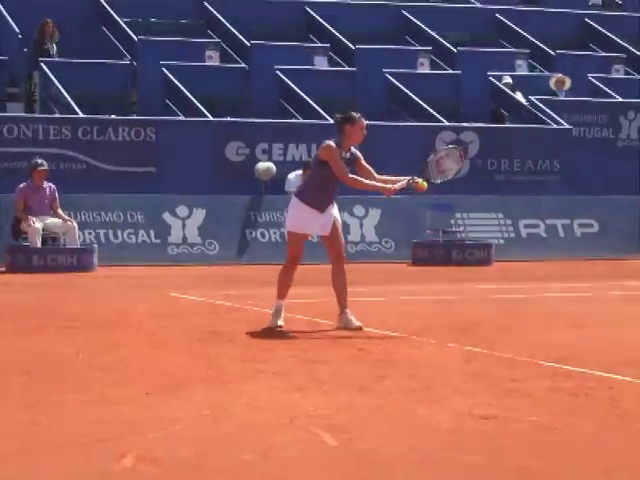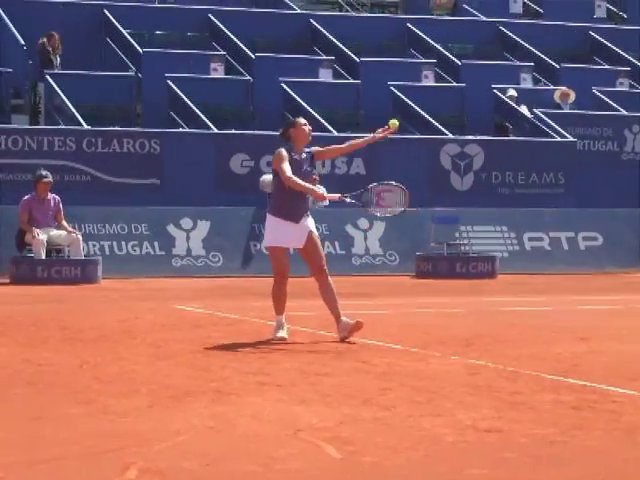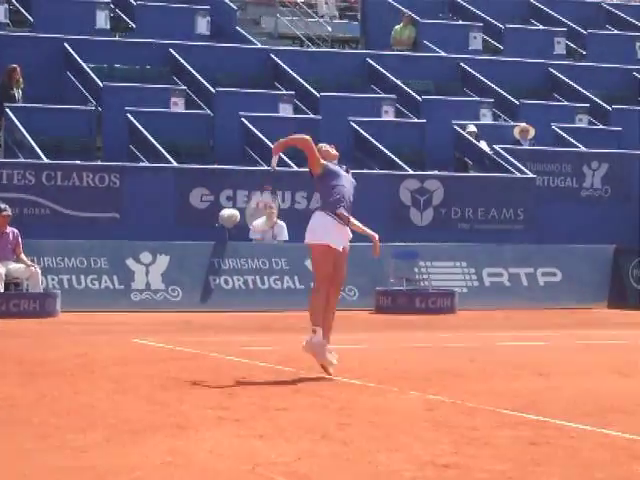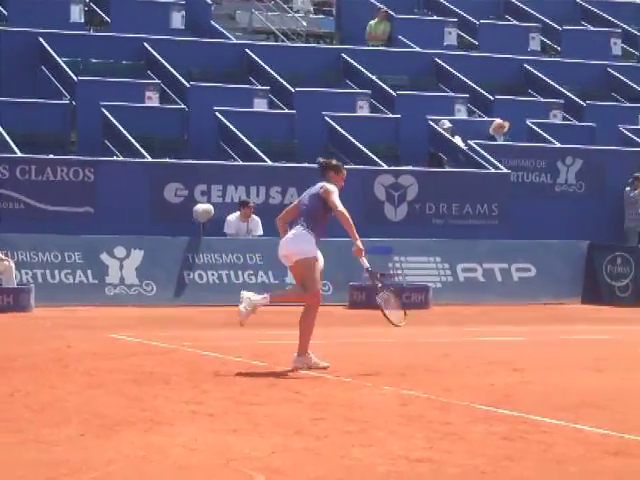
dt=1s
person 1, frame 1
left shoulder: (354, 155)
right shoulder: (330, 148)
left elbow: (375, 178)
right elbow: (347, 179)
left wrist: (408, 179)
right wrist: (382, 188)
left hip: (327, 208)
right hip: (303, 206)
left knee: (339, 259)
right knee: (292, 261)
left ankle: (344, 314)
right ankle: (278, 310)
person 1, frame 2
left shoulder: (311, 154)
right shoulder: (282, 154)
left elbow: (342, 148)
right elbow: (288, 179)
left wrist: (374, 137)
right wrist: (313, 191)
left hip: (303, 221)
right hip: (279, 221)
left knee: (322, 272)
right knee: (281, 276)
left ankle: (341, 322)
right ankle: (280, 324)
person 1, frame 3
left shoulder: (345, 176)
right shoulder: (321, 167)
left elbow: (345, 216)
right elbow: (305, 140)
left wrist: (370, 234)
right wrist: (279, 146)
left hip: (340, 232)
right hip: (324, 224)
left knee: (335, 290)
right knee: (321, 284)
left ankle: (323, 344)
right ankle: (316, 337)
person 1, frame 4
left shoulder: (308, 194)
right shoulder: (328, 188)
left elbow: (281, 219)
right elbow: (340, 211)
right wrist: (356, 240)
left hip: (290, 244)
right hip: (303, 240)
left knee: (313, 301)
right knee: (311, 296)
left ankle: (302, 356)
right ankle: (256, 300)
